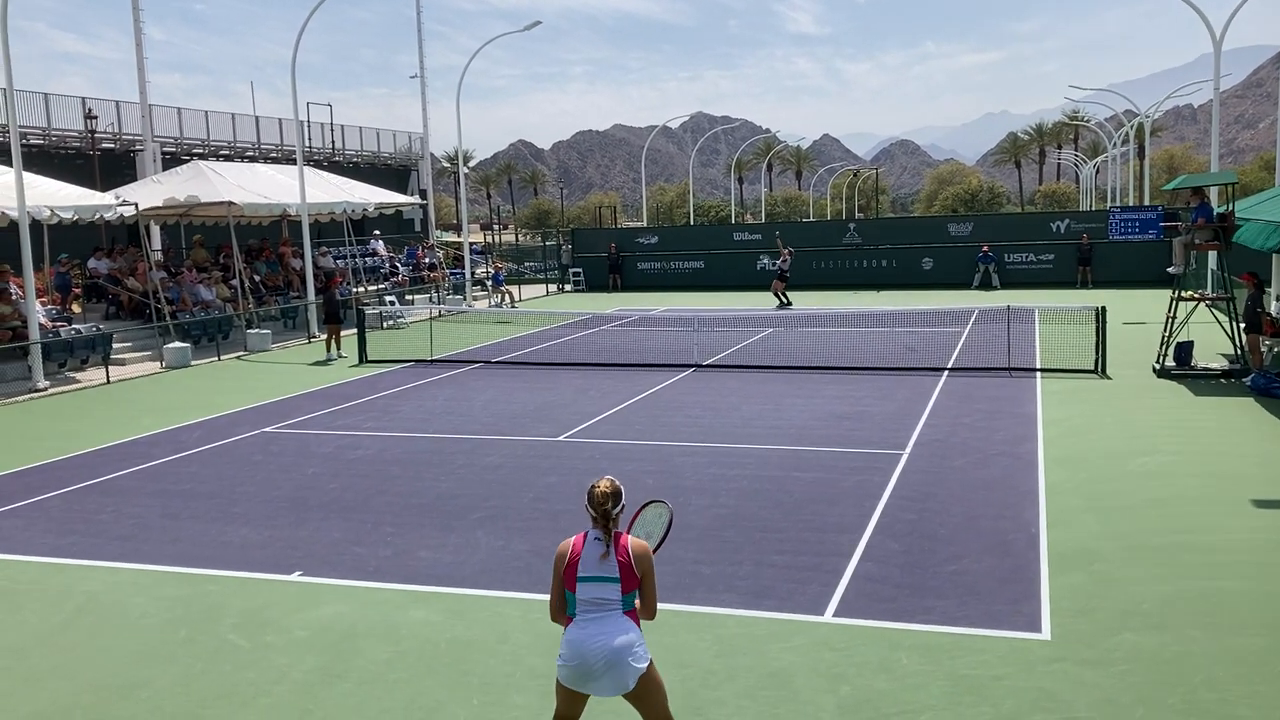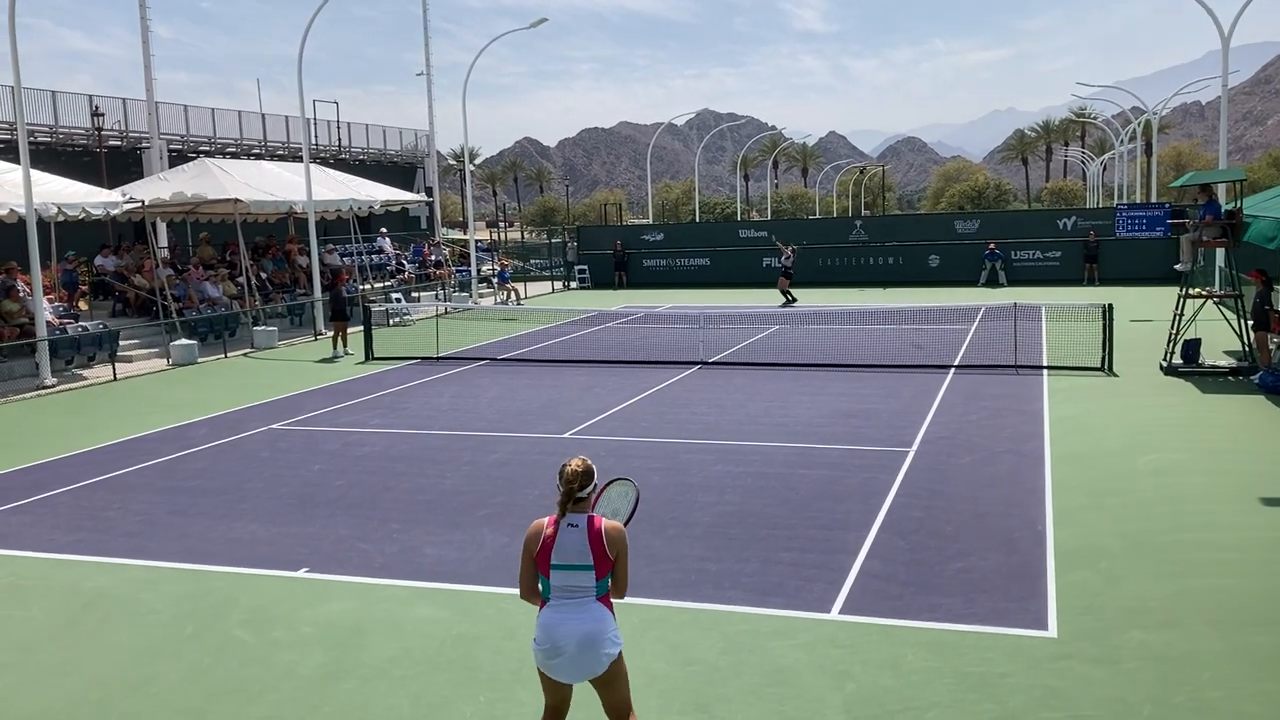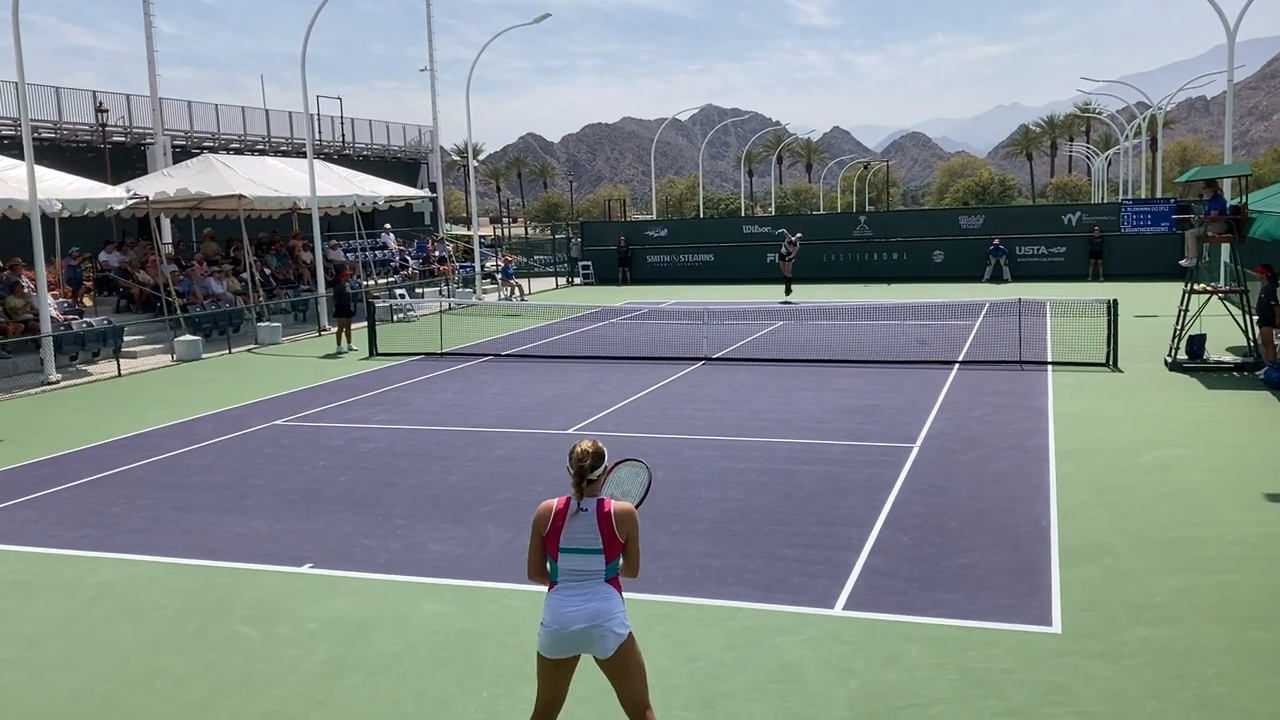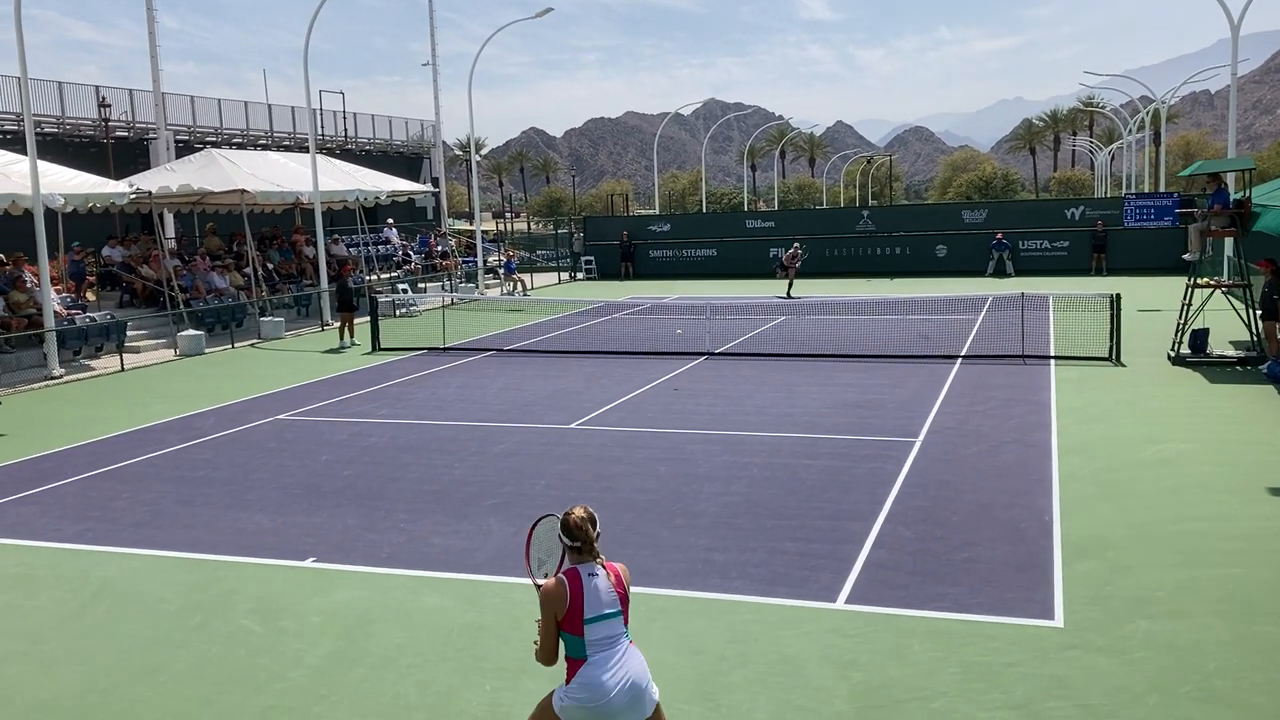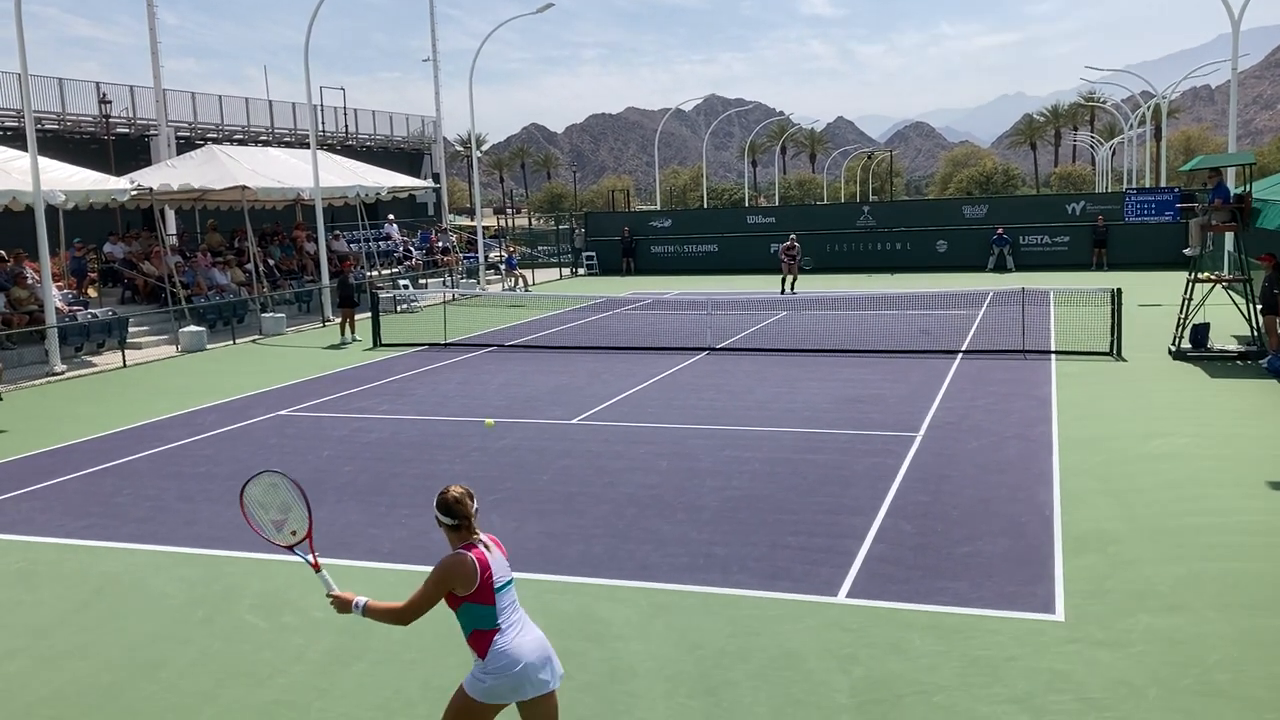
dt=0.3s
person 1, frame 1
left shoulder: (566, 550)
right shoulder: (639, 550)
left elbow: (556, 614)
right elbow: (649, 612)
left hip: (576, 650)
right hip: (625, 649)
person 1, frame 2
left shoulder: (537, 531)
right shoulder: (613, 532)
left elbow: (526, 592)
right elbow: (619, 591)
left hip: (550, 633)
right hip: (598, 634)
person 1, frame 3
left shoulder: (546, 513)
right shoulder: (623, 514)
left elbow: (535, 574)
right elbow: (632, 571)
left hip: (558, 620)
right hip: (606, 620)
person 1, frame 4
left shoulder: (554, 589)
right shoulder: (619, 573)
left elbow: (547, 658)
left wrist: (543, 646)
left hip: (585, 692)
right hip: (634, 685)
person 1, frame 5
left shoulder: (455, 565)
right shoulder: (492, 544)
left elbow: (405, 615)
left wrist: (356, 604)
left hip: (504, 665)
right hip: (537, 653)
